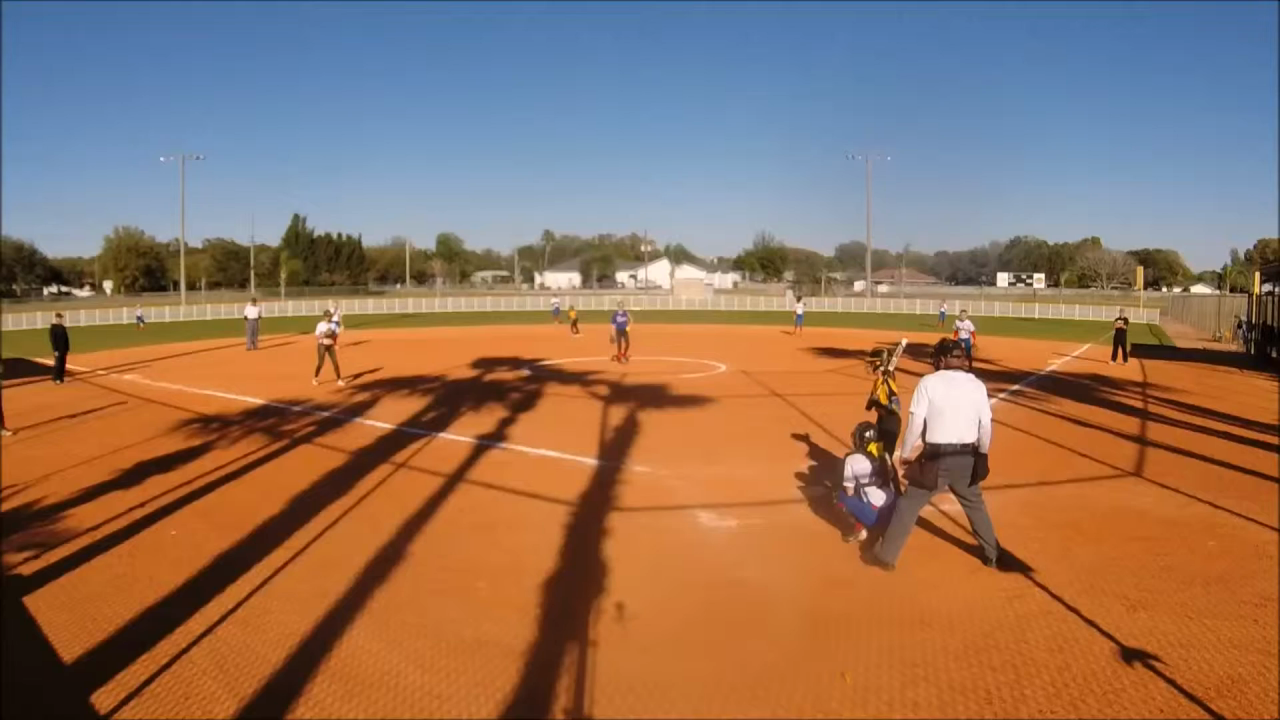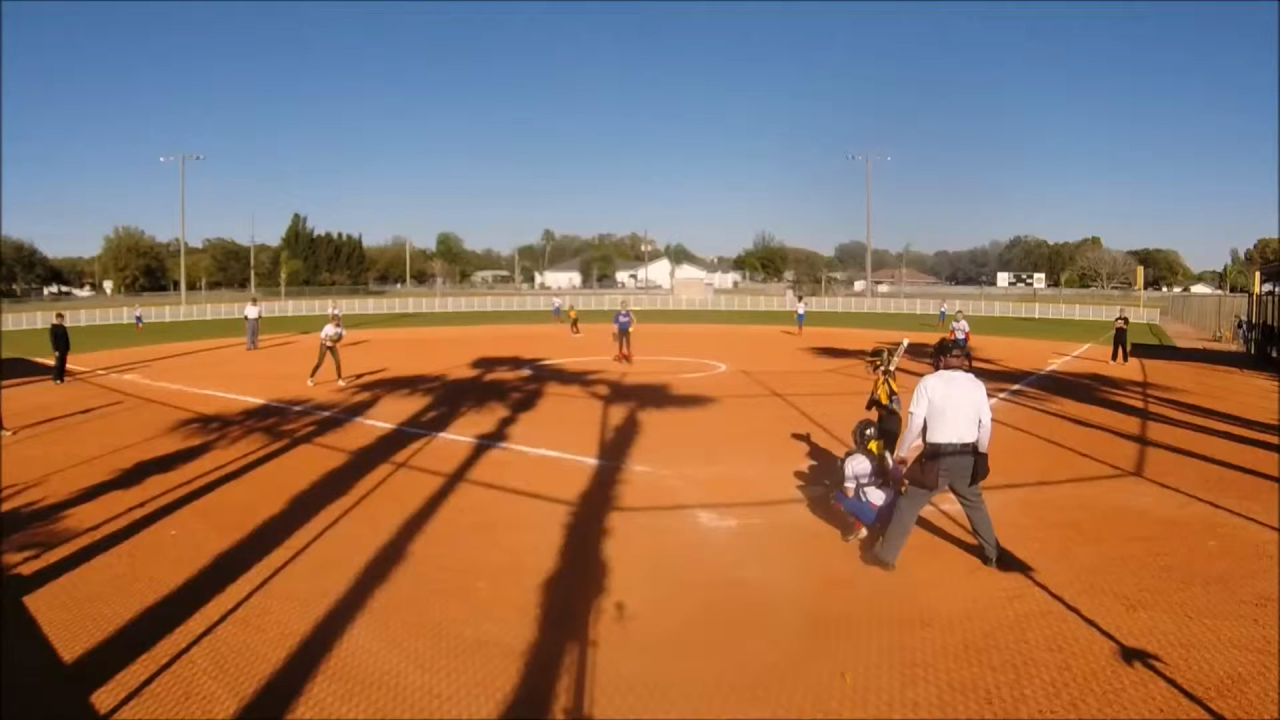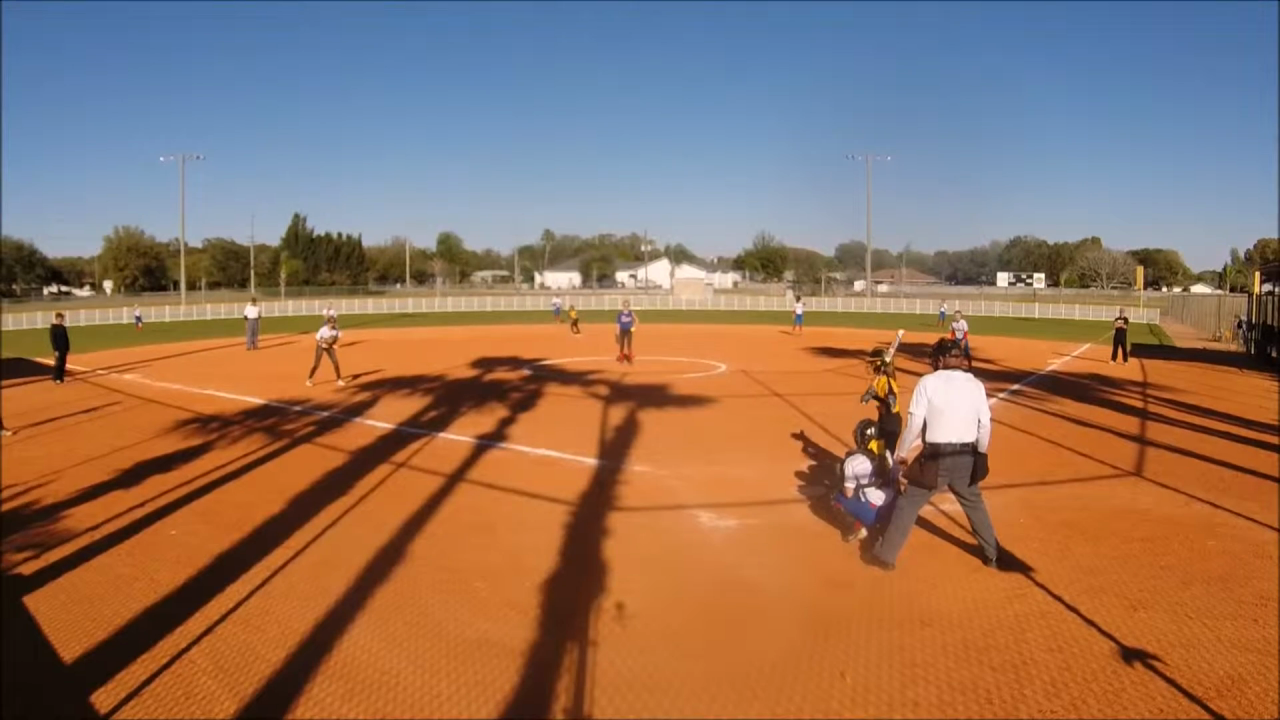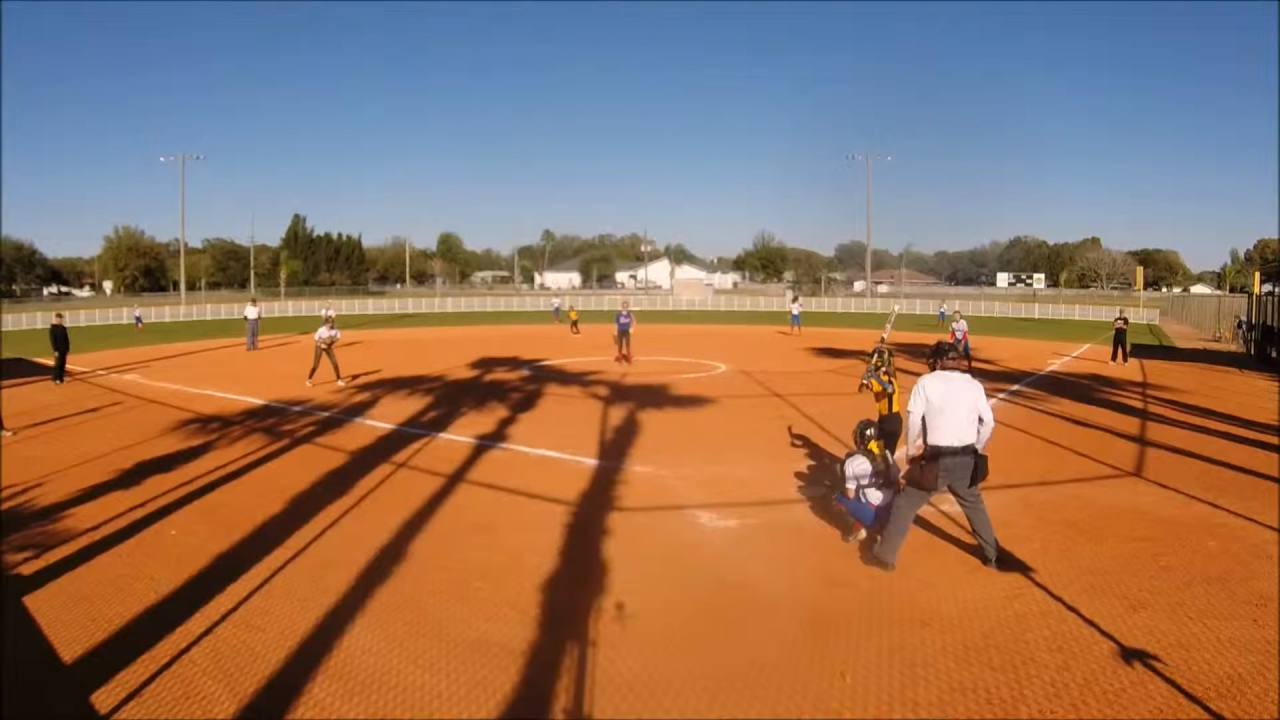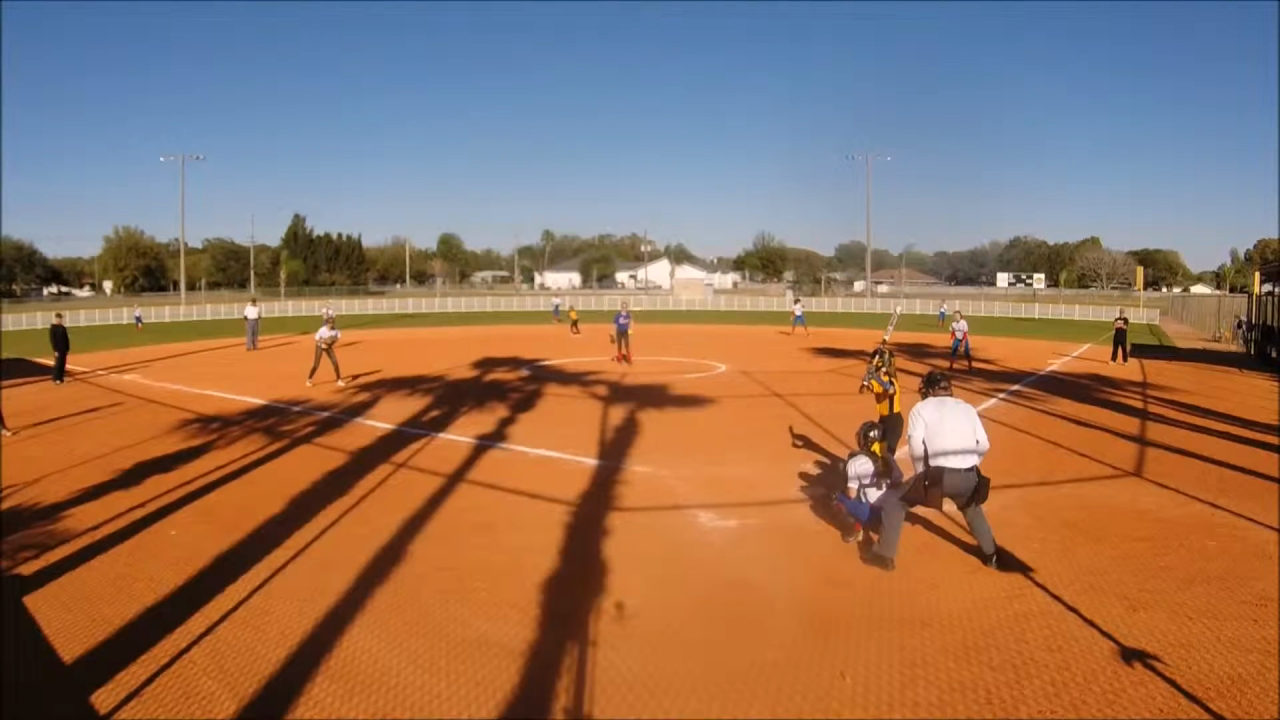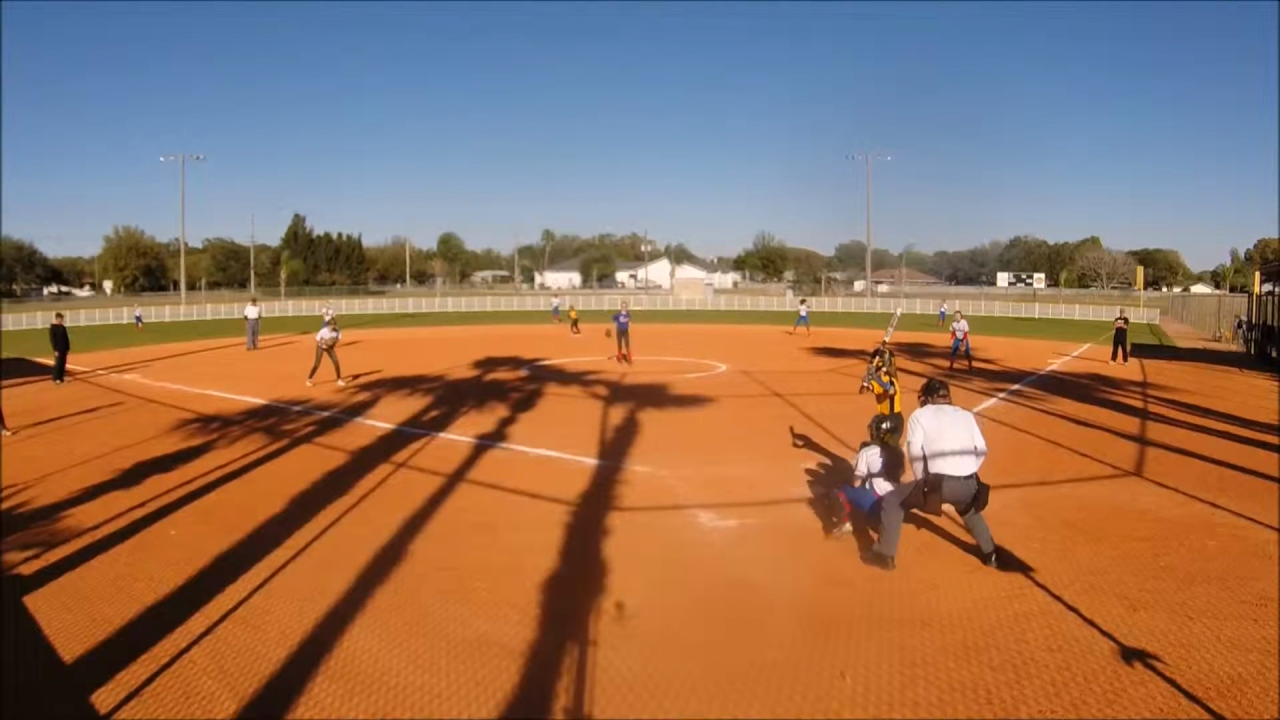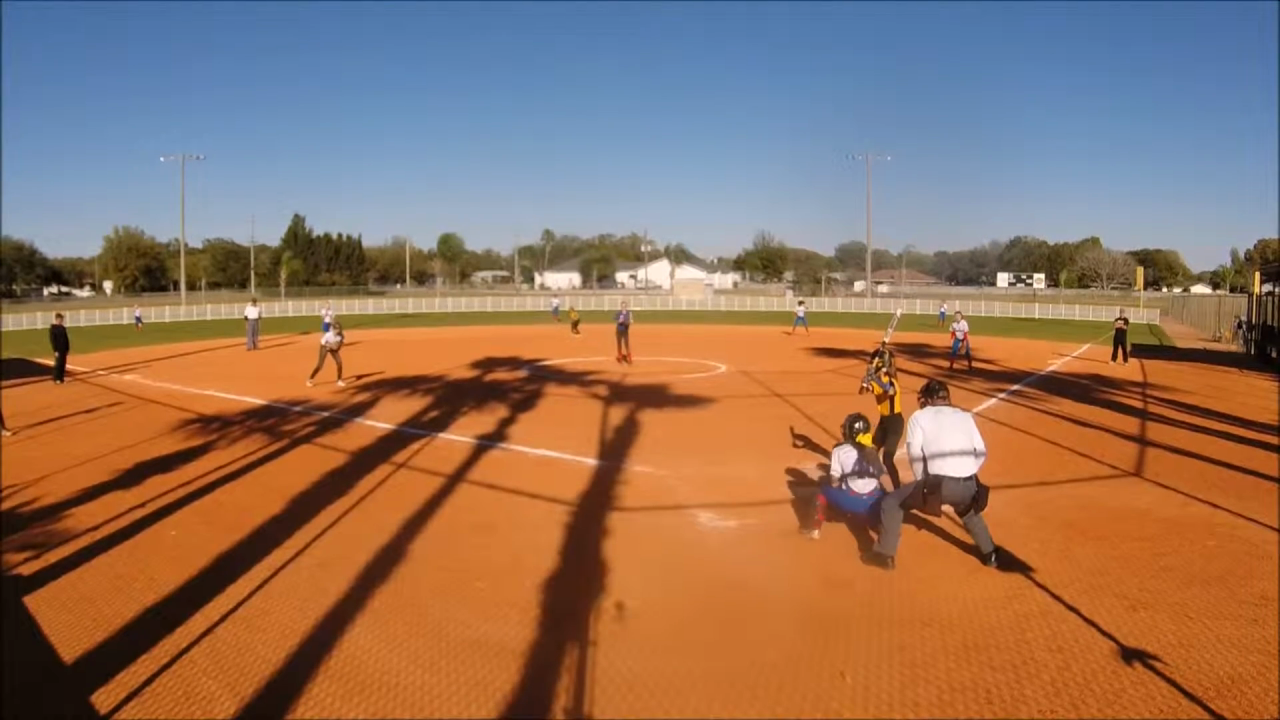
dt=0.4s
person 1, frame 1
left shoulder: (929, 382)
right shoulder: (977, 385)
left elbow: (916, 422)
right elbow: (986, 425)
left wrist: (905, 453)
right wrist: (981, 455)
left hip: (936, 456)
right hip: (967, 456)
left knee: (908, 505)
right knee: (975, 504)
left ankle: (885, 555)
right ankle: (993, 554)
person 1, frame 2
left shoulder: (929, 382)
right shoulder: (976, 385)
left elbow: (915, 422)
right elbow: (985, 425)
left wrist: (901, 452)
right wrist: (979, 455)
left hip: (937, 456)
right hip: (967, 456)
left knee: (908, 504)
right knee: (975, 504)
left ankle: (885, 555)
right ankle: (992, 554)
person 1, frame 3
left shoulder: (928, 382)
right shoulder: (976, 385)
left elbow: (915, 422)
right elbow: (985, 424)
left wrist: (901, 452)
right wrist: (980, 455)
left hip: (936, 455)
right hip: (966, 456)
left knee: (907, 504)
right knee: (975, 504)
left ankle: (885, 555)
right ankle: (992, 554)
person 1, frame 4
left shoulder: (926, 381)
right shoulder: (974, 385)
left elbow: (913, 419)
right elbow: (988, 422)
left wrist: (911, 449)
right wrist: (974, 449)
left hip: (936, 457)
right hip: (966, 458)
left knee: (905, 503)
right knee: (974, 504)
left ankle: (884, 556)
right ankle: (992, 555)
person 1, frame 5
left shoulder: (922, 408)
right shoulder: (968, 408)
left elbow: (916, 445)
right elbow: (984, 445)
left wrist: (922, 476)
left hip: (940, 476)
right hip: (969, 478)
left knee: (892, 501)
right knee: (971, 506)
left ankle: (884, 555)
right ankle: (991, 555)
person 1, frame 6
left shoulder: (920, 415)
right shoulder: (966, 415)
left elbow: (915, 451)
right elbow: (982, 450)
left wrist: (921, 481)
left hip: (939, 483)
right hip: (969, 484)
left knee: (891, 501)
right knee: (969, 508)
left ankle: (884, 554)
right ankle: (990, 554)
person 1, frame 7
left shoulder: (920, 416)
right shoulder: (965, 416)
left elbow: (914, 452)
right elbow: (981, 452)
left wrist: (923, 481)
left hip: (939, 484)
right hip: (968, 486)
left knee: (891, 502)
right knee: (968, 511)
left ankle: (884, 554)
right ankle: (989, 554)
